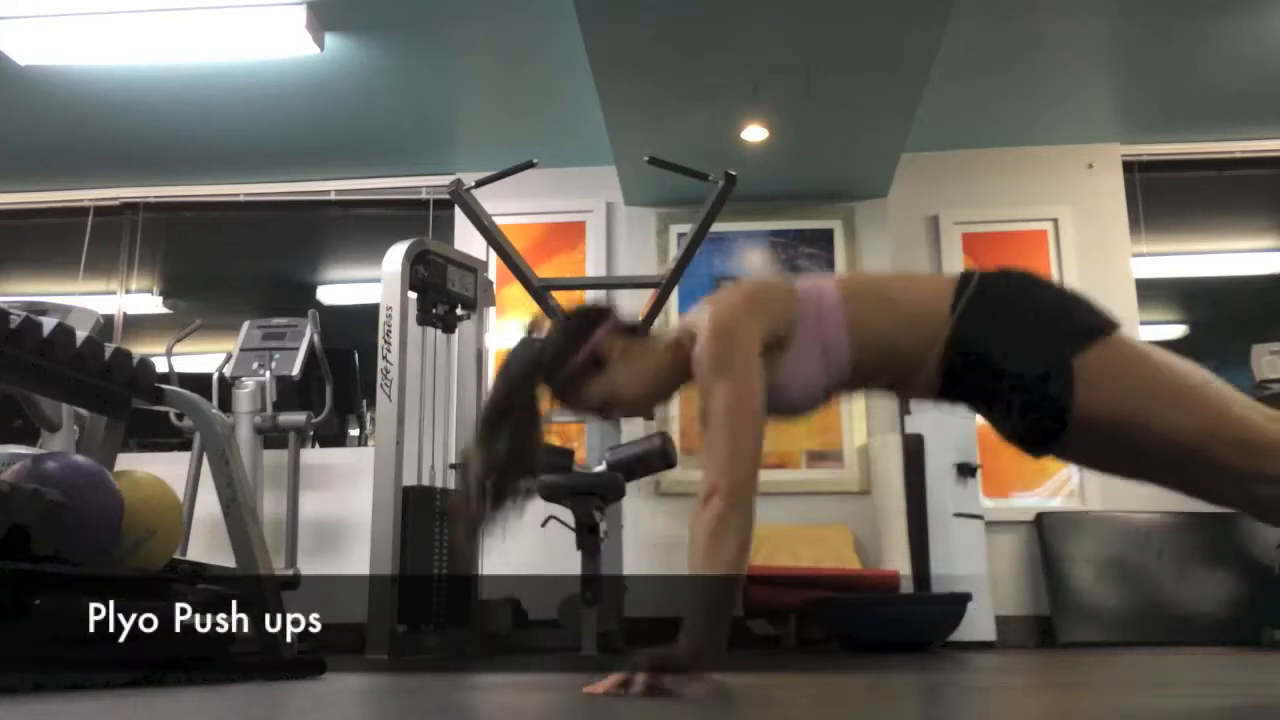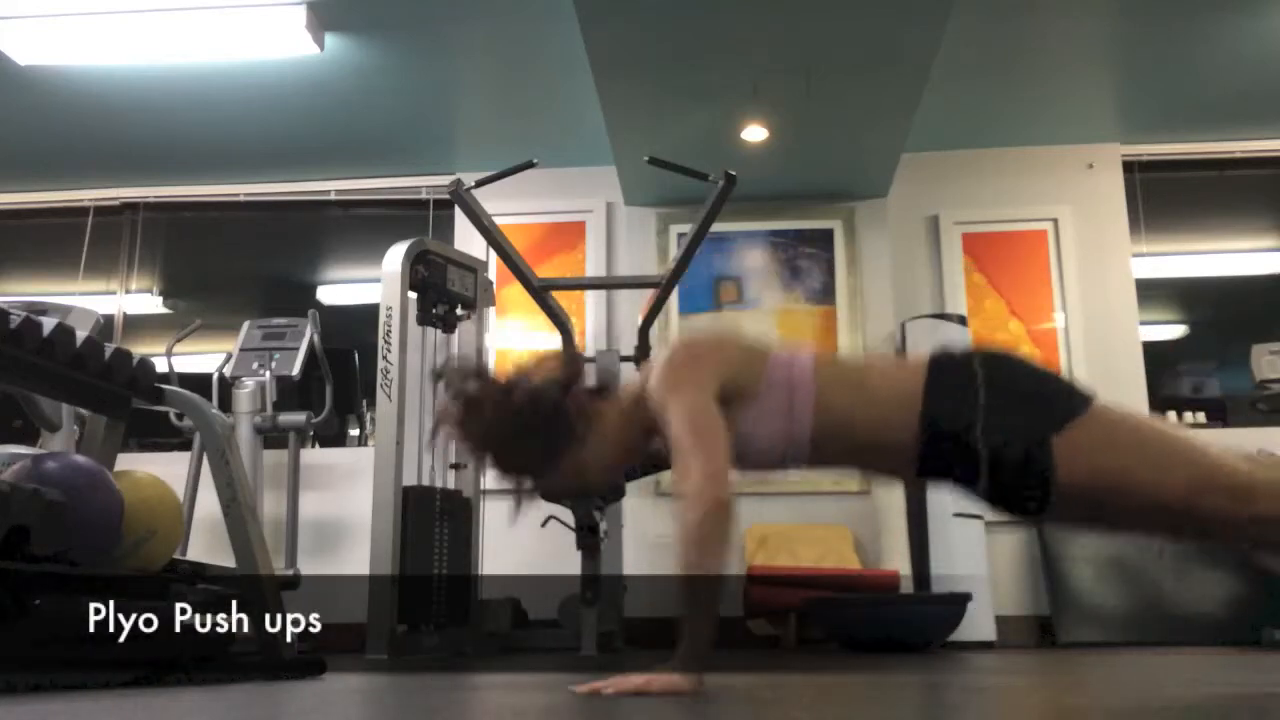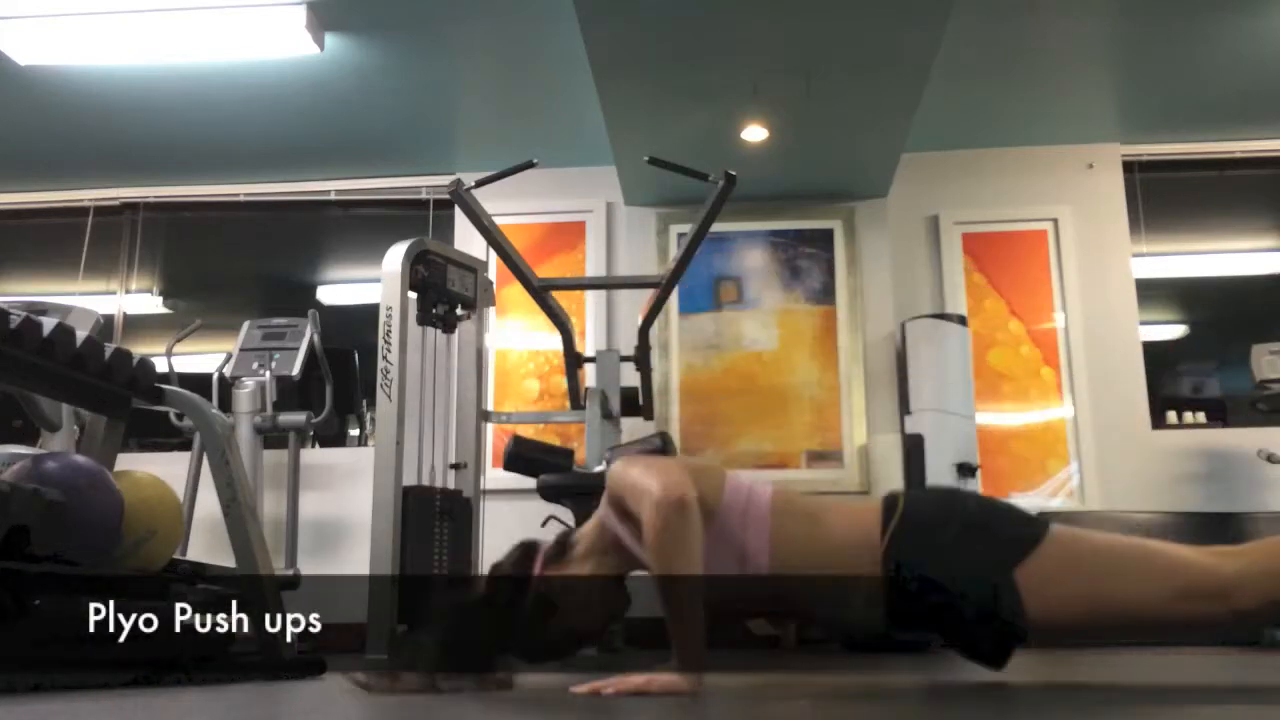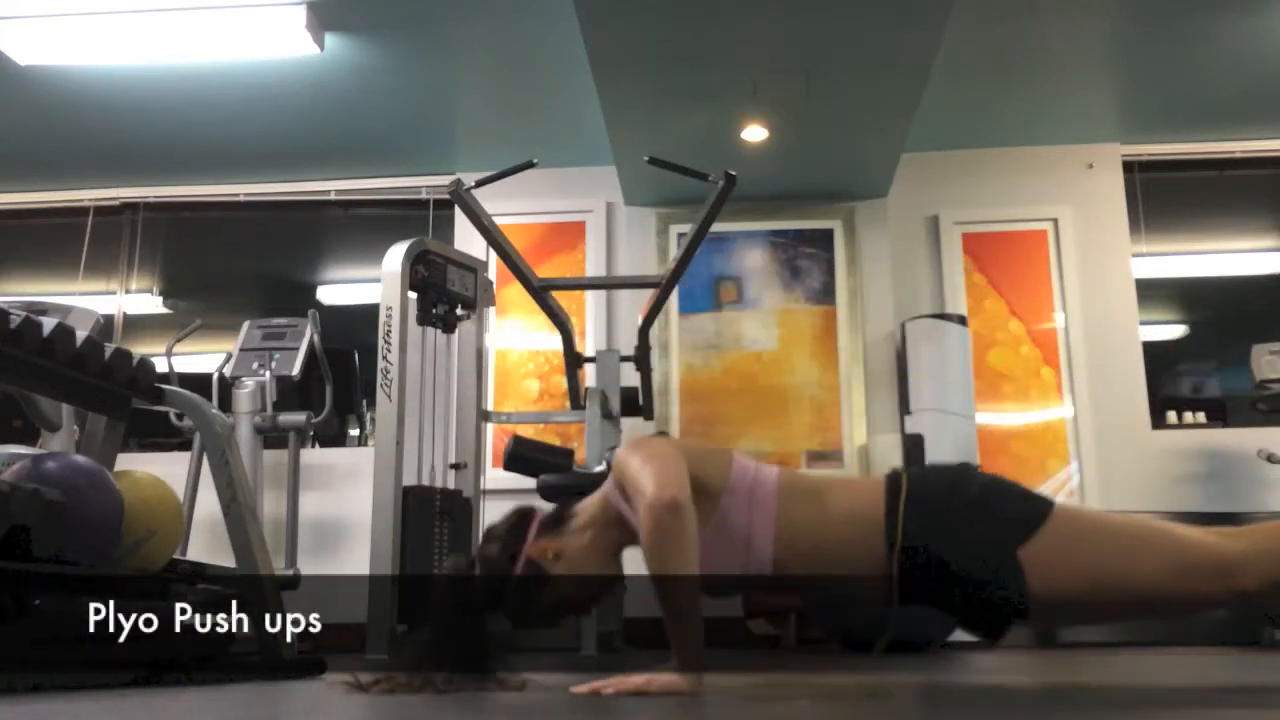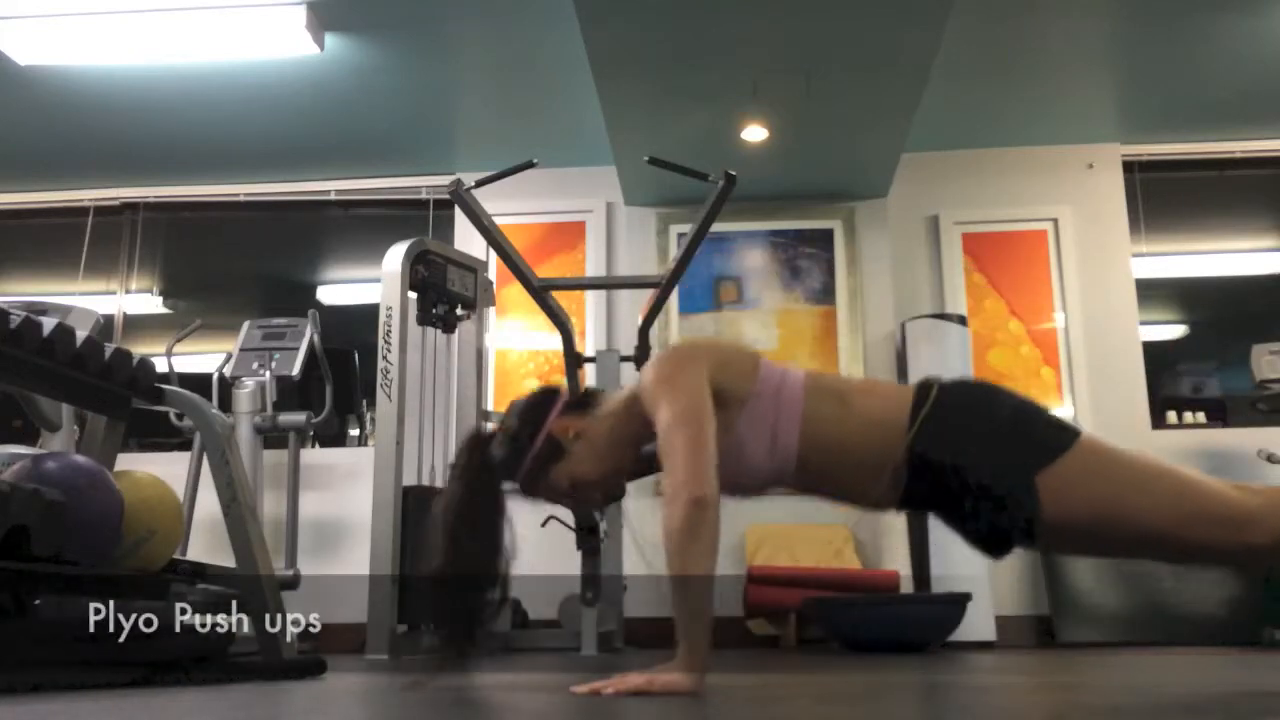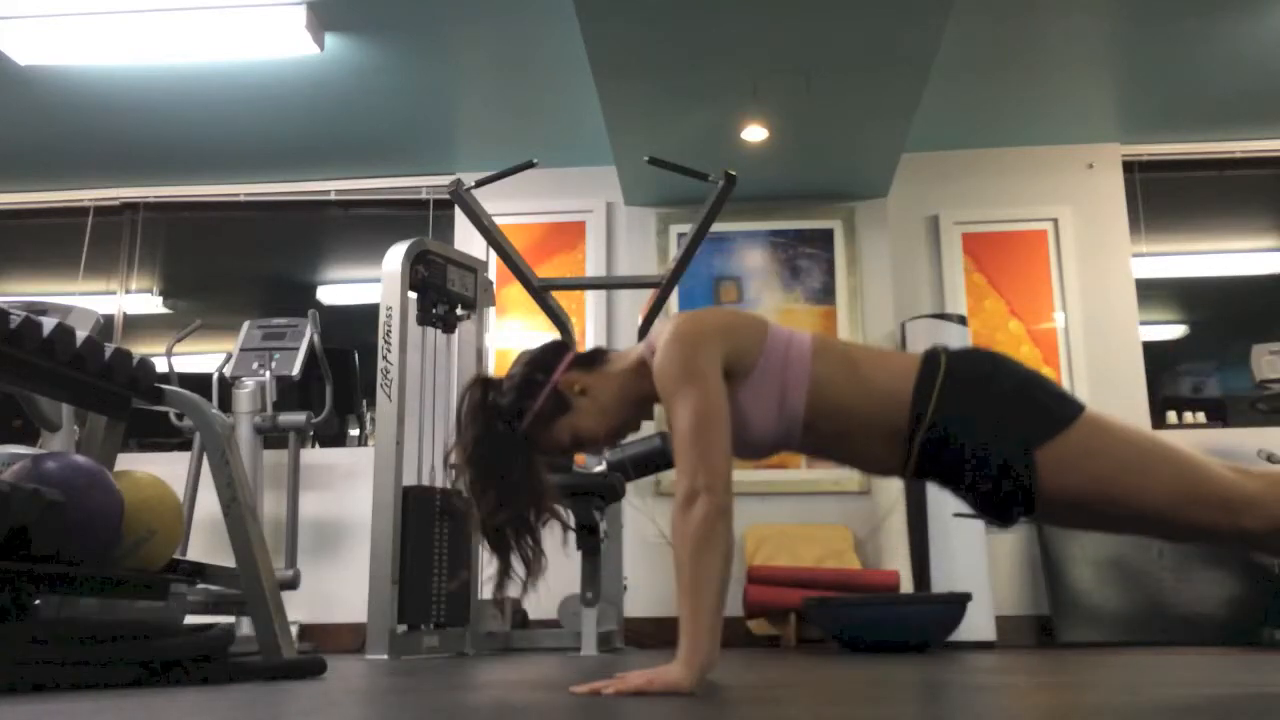
dt=0.3s
person 1, frame 1
left shoulder: (721, 331)
right shoulder: (696, 356)
left elbow: (732, 499)
right elbow: (718, 493)
left wrist: (687, 651)
right wrist: (699, 643)
left hip: (1013, 346)
right hip: (987, 359)
person 1, frame 2
left shoulder: (675, 379)
right shoulder: (670, 400)
left elbow: (710, 500)
right elbow: (711, 510)
left wrist: (687, 663)
left hip: (980, 421)
right hip: (968, 433)
person 1, frame 3
left shoulder: (627, 488)
right shoulder: (631, 535)
left elbow: (674, 503)
left wrist: (685, 668)
left hip: (937, 557)
right hip: (918, 560)
person 1, frame 4
left shoulder: (638, 462)
right shoulder: (638, 504)
left elbow: (672, 508)
left wrist: (686, 666)
left hip: (944, 541)
right hip: (925, 547)
person 1, frame 5
left shoulder: (670, 377)
right shoulder: (658, 415)
left elbow: (692, 501)
right elbow: (696, 513)
left wrist: (686, 665)
right wrist: (688, 649)
left hip: (969, 443)
right hip: (948, 464)
person 1, frame 6
left shoulder: (685, 346)
right shoulder: (669, 379)
left elbow: (703, 504)
right elbow: (702, 507)
left wrist: (690, 664)
right wrist: (696, 649)
left hip: (974, 416)
right hip: (951, 435)
